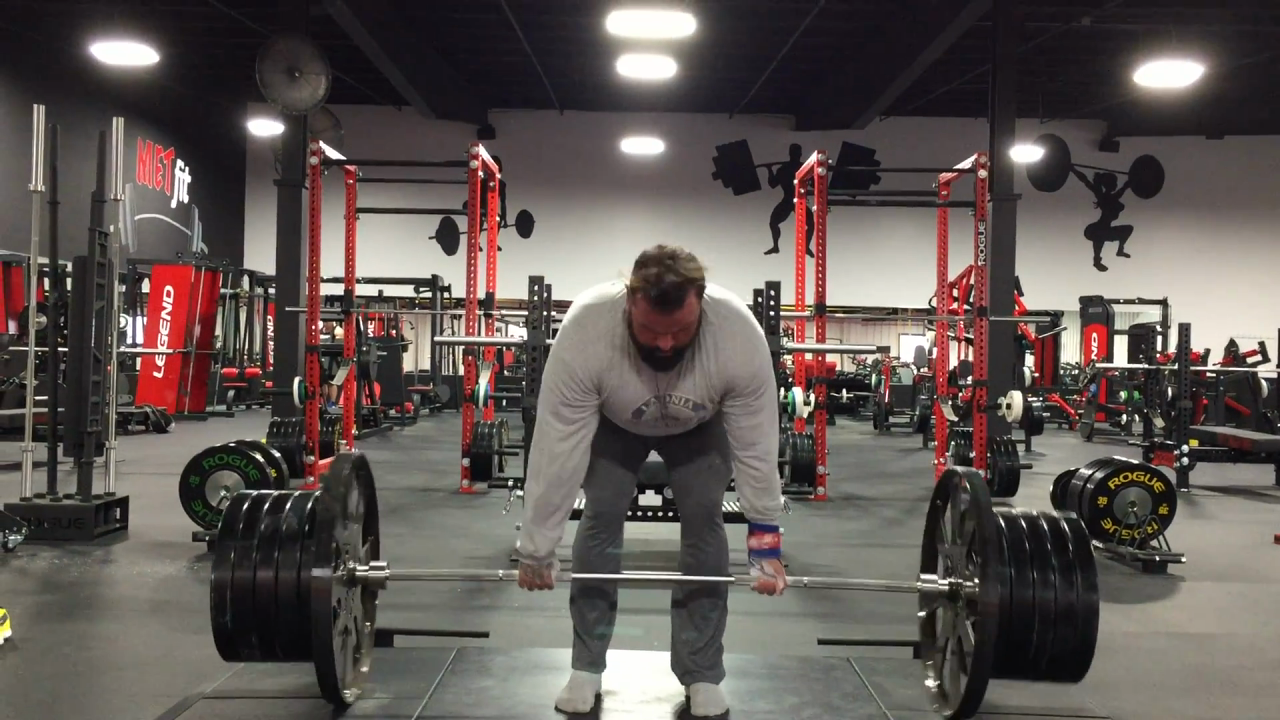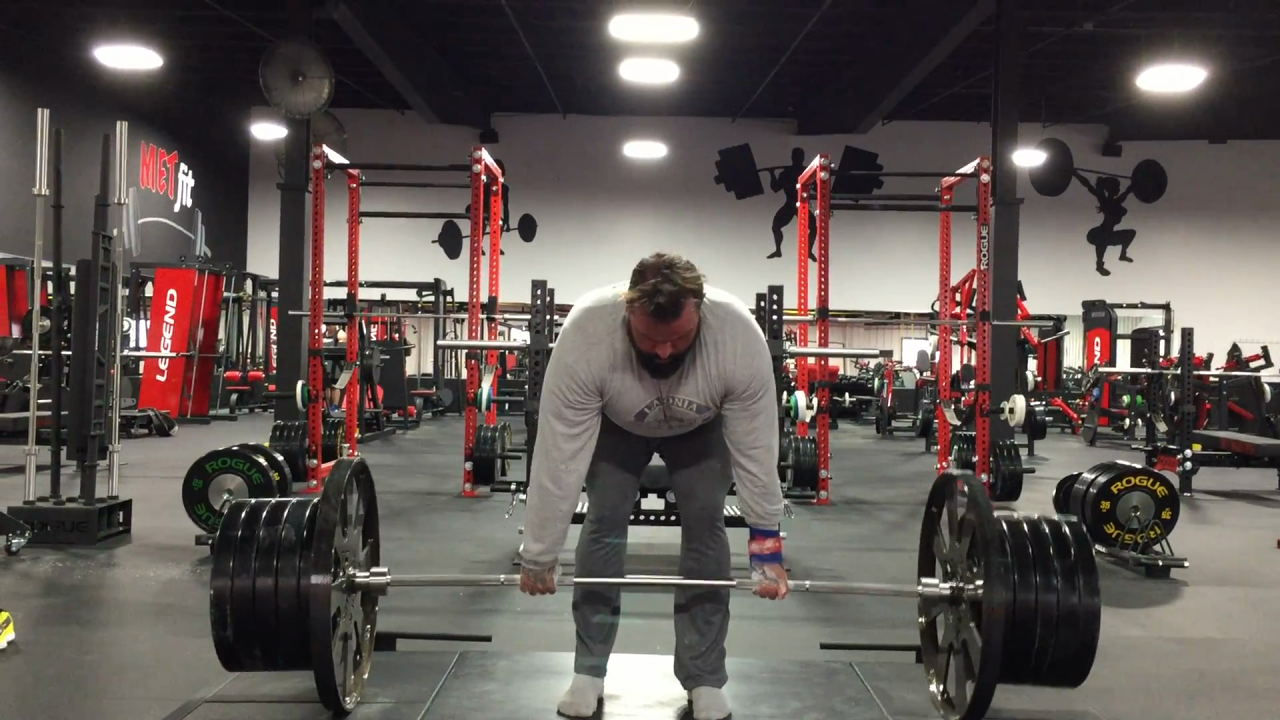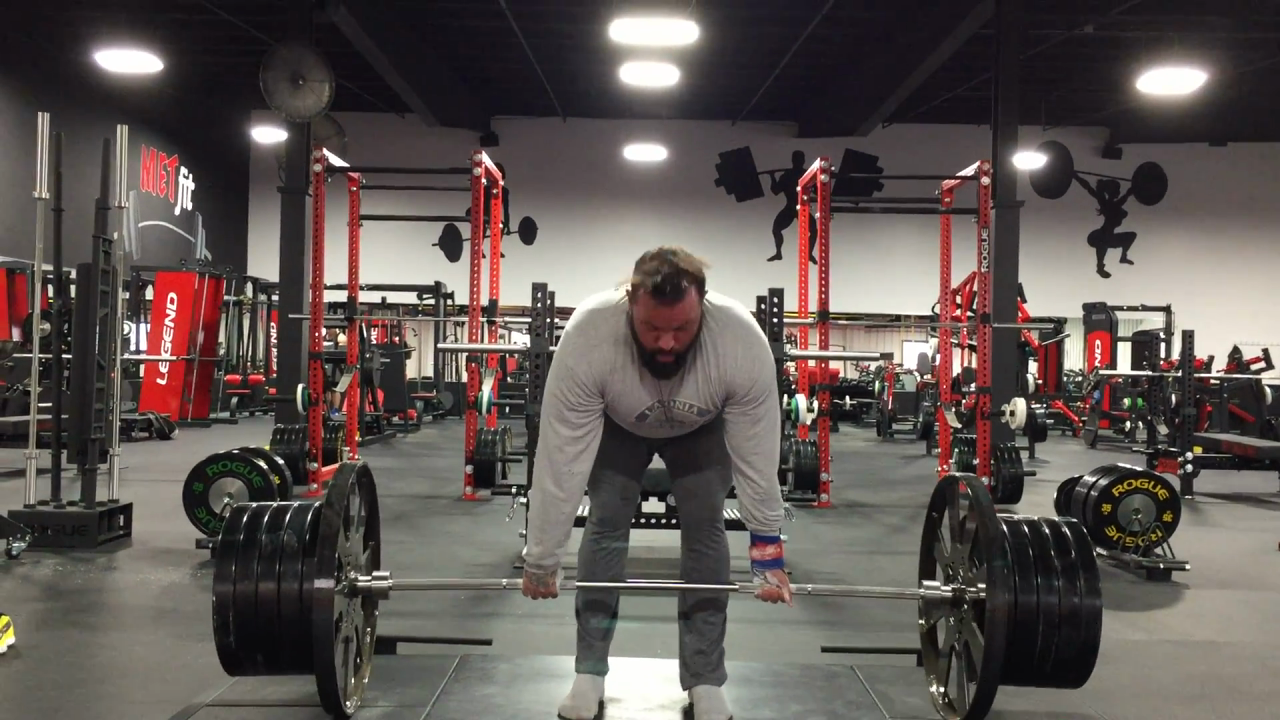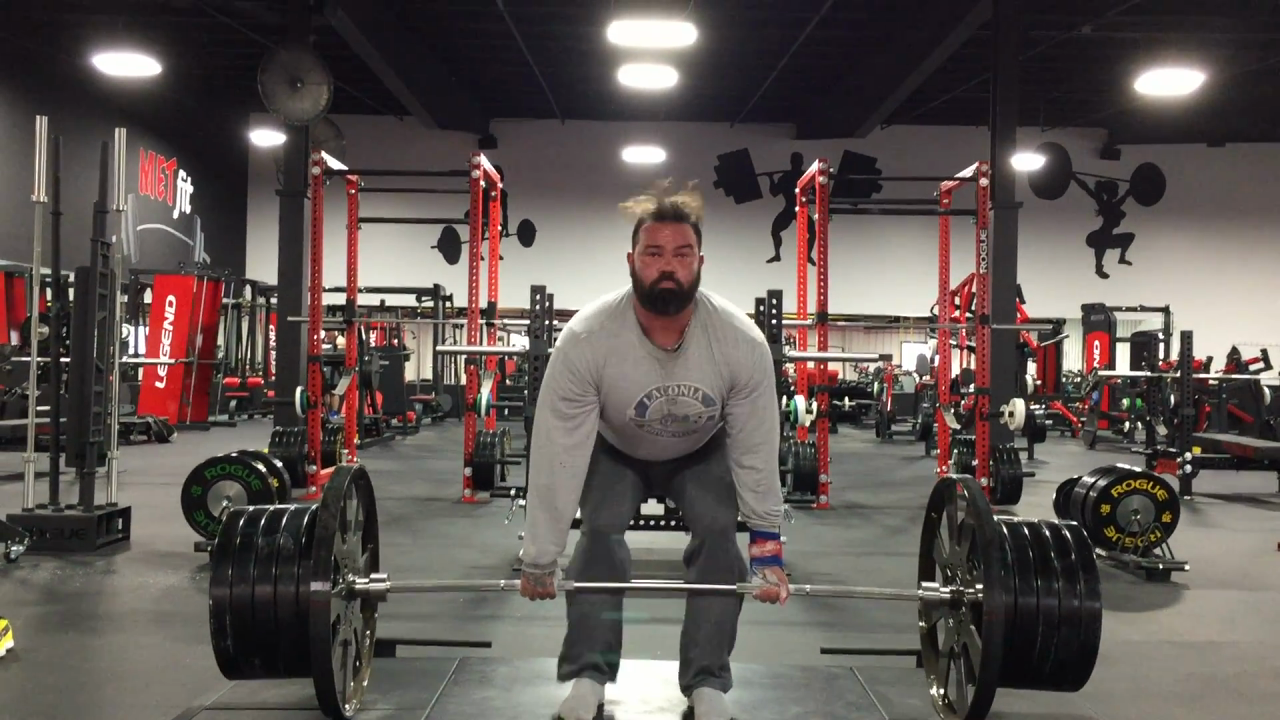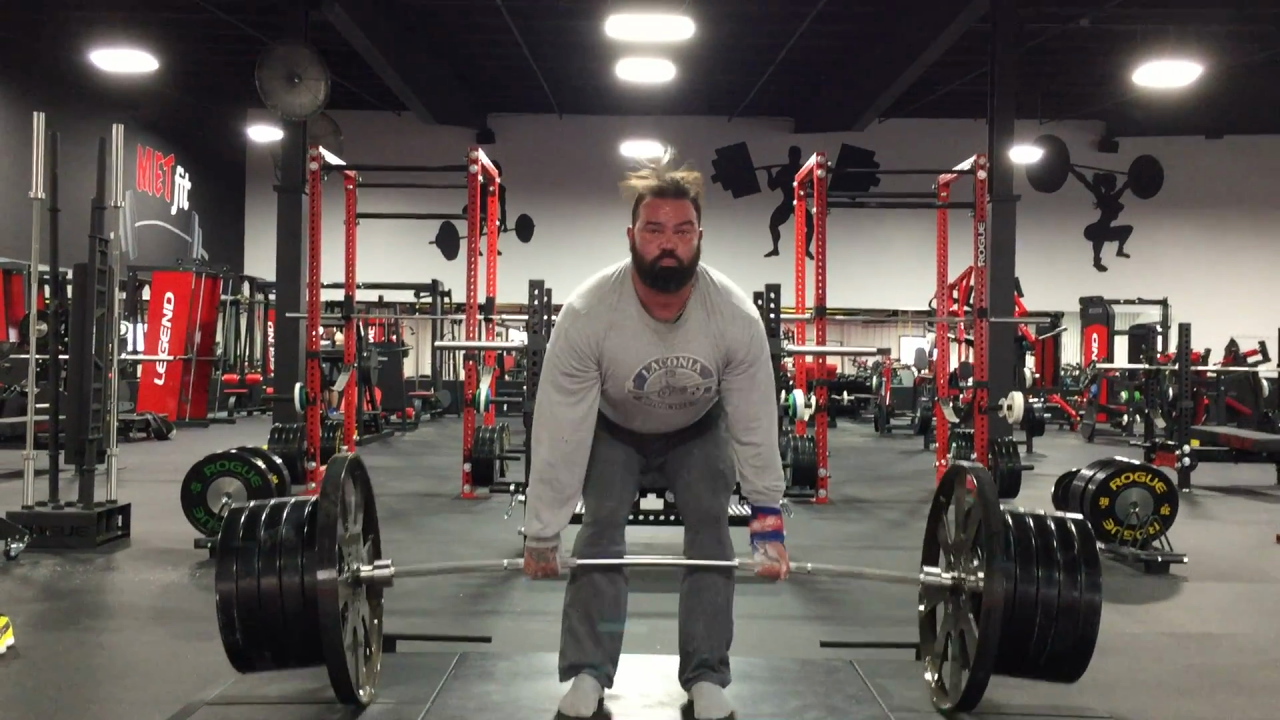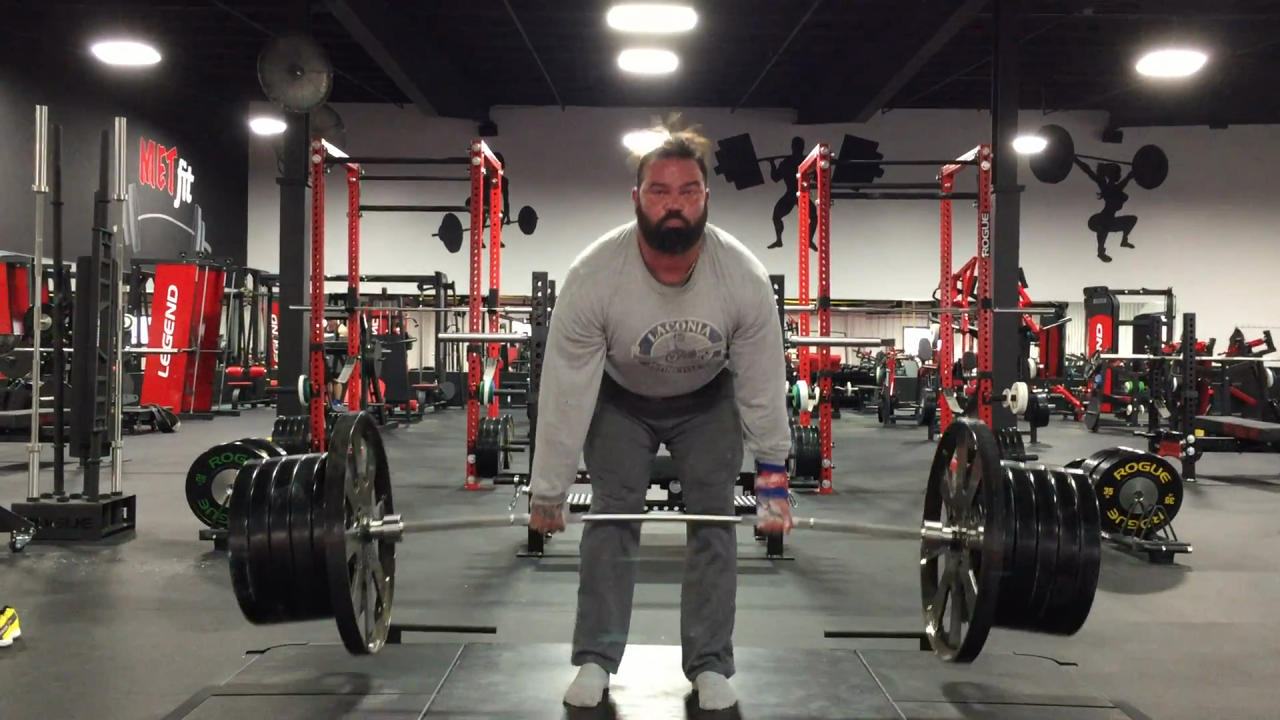
dt=0.3s
person 1, frame 1
left shoulder: (741, 335)
right shoulder: (585, 332)
left elbow: (756, 449)
right elbow: (557, 452)
left wrist: (765, 542)
right wrist: (536, 551)
left hip: (698, 426)
right hip: (613, 422)
left knee: (703, 519)
right knee: (601, 516)
left ankle: (701, 672)
right ankle: (587, 666)
person 1, frame 2
left shoulder: (740, 338)
right shoulder: (585, 336)
left elbow: (756, 451)
right elbow: (559, 456)
left wrist: (767, 547)
right wrist: (539, 556)
left hip: (700, 425)
right hip: (615, 422)
left knee: (705, 522)
right knee: (605, 521)
left ankle: (704, 678)
right ankle: (589, 670)
person 1, frame 3
left shoulder: (743, 343)
right shoulder: (587, 339)
left elbow: (756, 458)
right elbow: (561, 459)
left wrist: (768, 553)
right wrist: (541, 560)
left hip: (700, 427)
right hip: (617, 425)
left knee: (705, 524)
right knee: (606, 522)
left ankle: (704, 677)
right ankle: (590, 670)
person 1, frame 4
left shoulder: (740, 342)
right shoulder: (586, 339)
left elbow: (756, 452)
right elbow: (558, 455)
left wrist: (768, 551)
right wrist: (539, 562)
left hip: (700, 455)
right hip: (614, 453)
left knee: (718, 537)
right knee: (601, 535)
right ankle: (587, 675)
person 1, frame 5
left shoulder: (736, 316)
right shoulder: (587, 314)
left elbow: (754, 426)
right elbow: (560, 432)
left wrist: (767, 524)
right wrist: (542, 536)
left hip: (697, 431)
right hip: (612, 430)
left knee: (710, 526)
right knee: (601, 525)
right ankle: (588, 671)
person 1, frame 6
left shoulder: (744, 277)
right shoulder: (593, 276)
left elbow: (762, 387)
right elbow: (566, 392)
left wrist: (773, 482)
right wrist: (548, 493)
left hip: (706, 402)
right hip: (619, 401)
left knee: (713, 516)
right knee: (610, 515)
left ankle: (709, 664)
right ankle: (595, 660)
